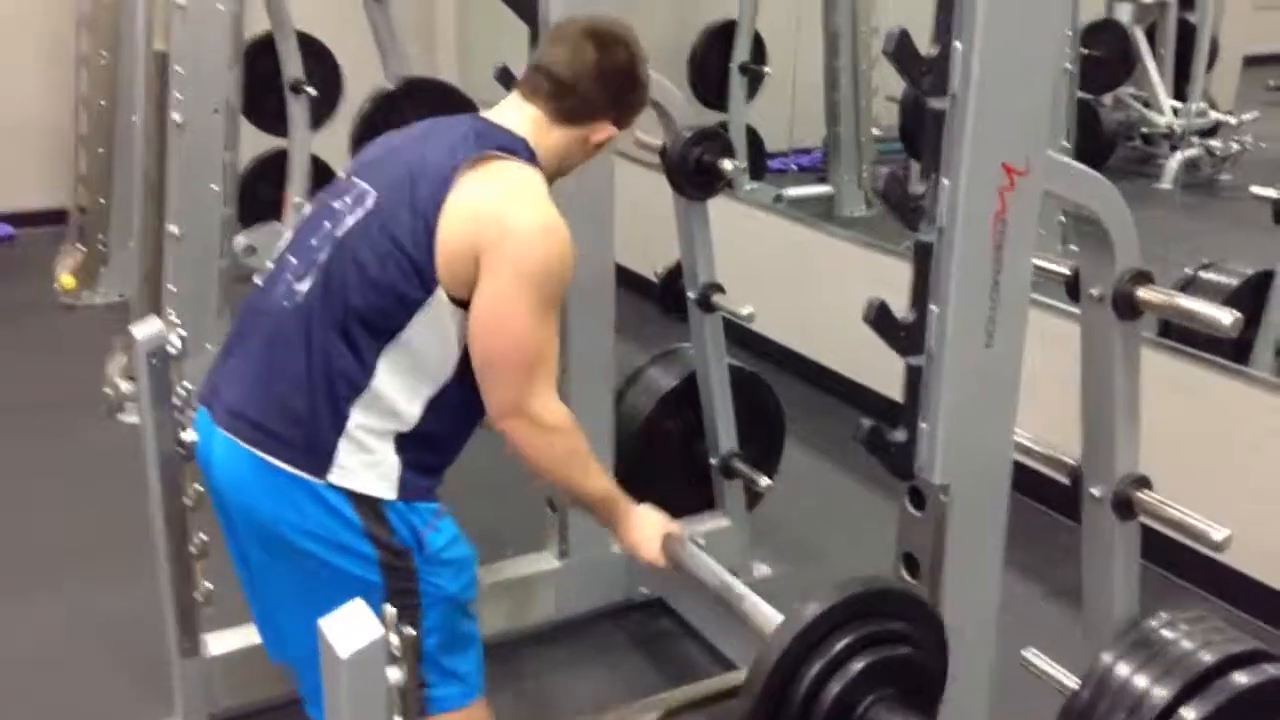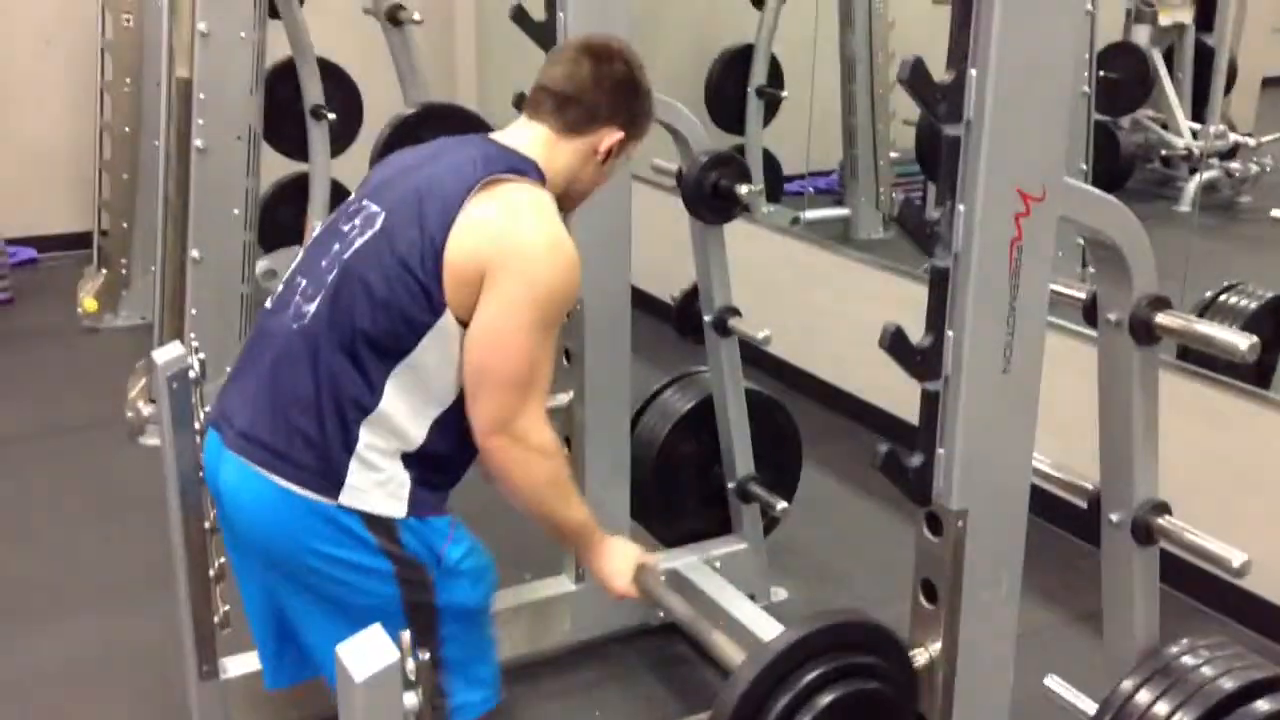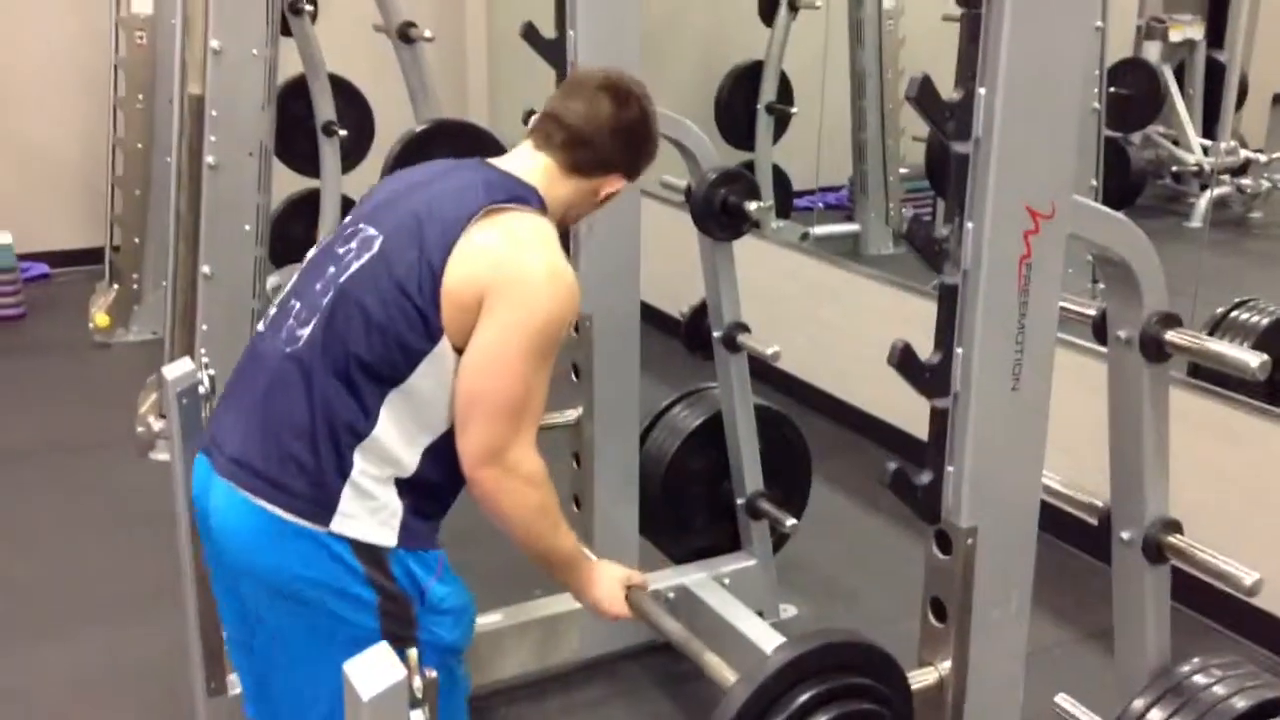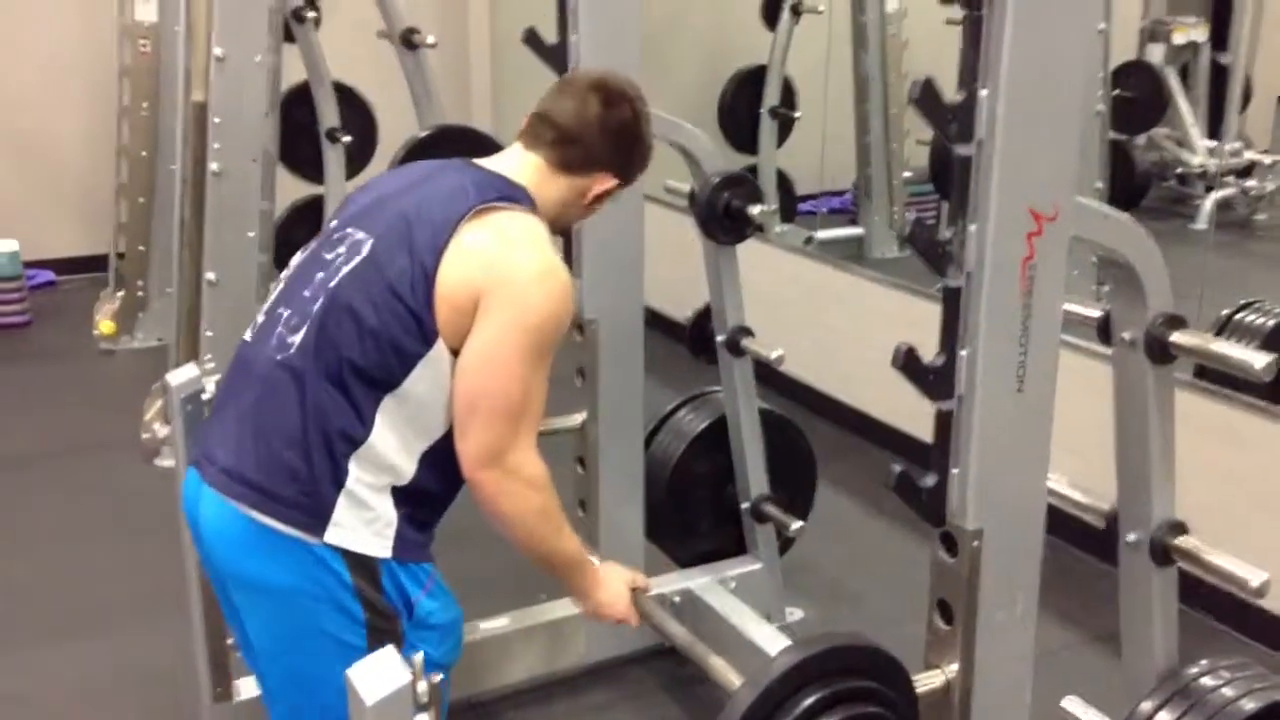
dt=0.2s
person 1, frame 1
left shoulder: (421, 140)
right shoulder: (522, 219)
right elbow: (521, 409)
right wrist: (622, 515)
left hip: (234, 429)
right hip: (322, 473)
person 1, frame 2
left shoulder: (431, 159)
right shoulder: (532, 238)
right elbow: (506, 430)
right wrist: (596, 546)
left hip: (242, 452)
right hip: (332, 494)
person 1, frame 3
left shoulder: (423, 181)
right shoulder: (530, 266)
right elbow: (494, 460)
right wrist: (583, 573)
left hip: (230, 478)
right hip: (320, 522)
person 1, frame 4
left shoulder: (408, 183)
right shoulder: (524, 267)
right elbow: (494, 463)
right wrist: (587, 577)
left hip: (221, 486)
right hip: (315, 531)
